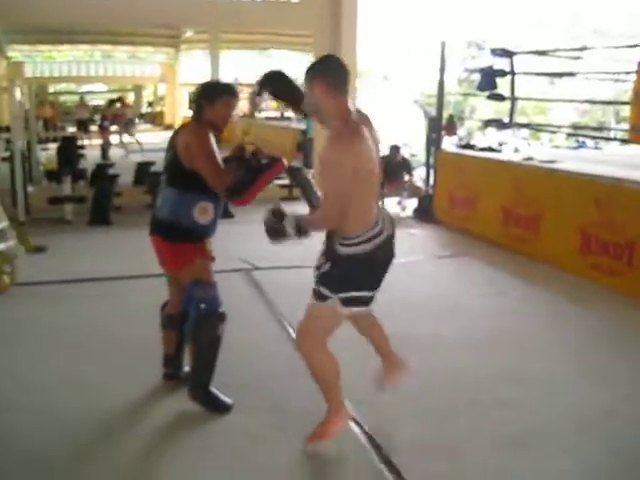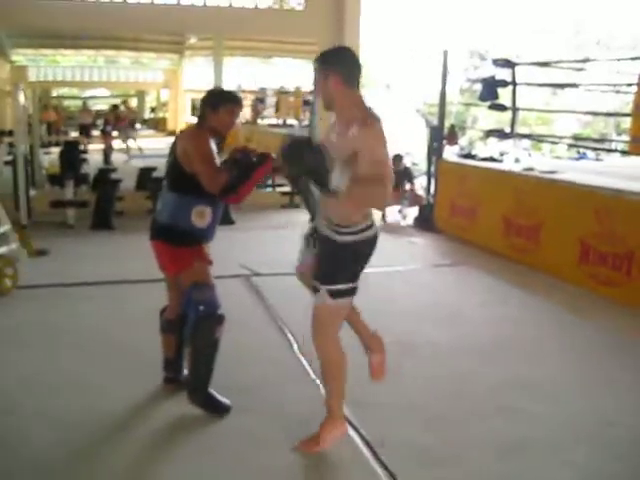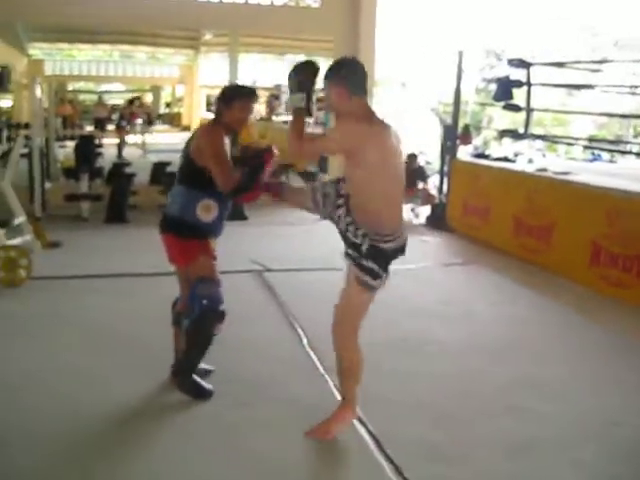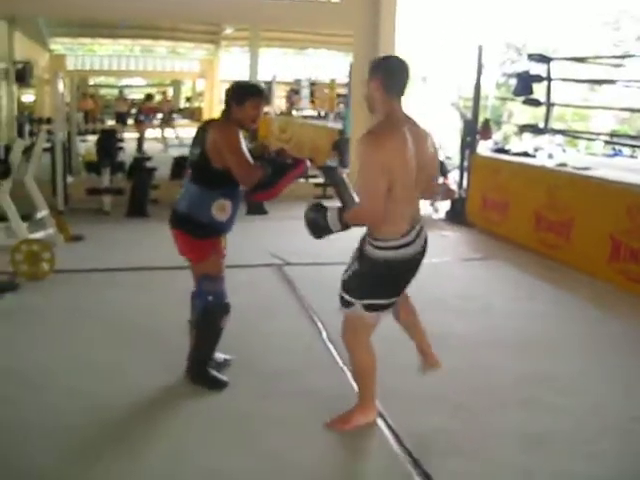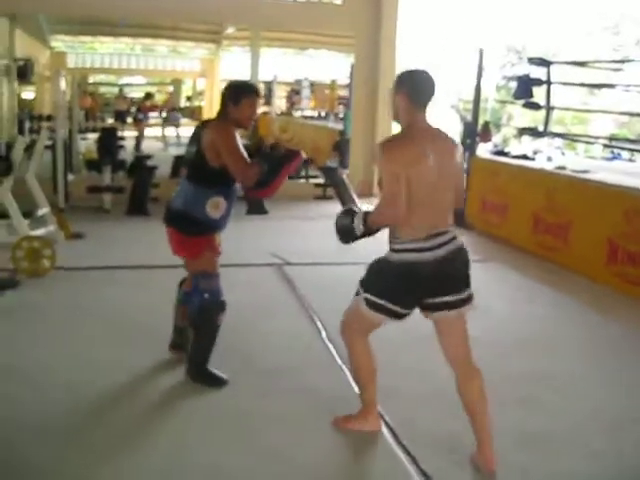
dt=0.2s
person 1, frame 1
left shoulder: (343, 142)
right shoulder: (359, 121)
left elbow: (329, 217)
left wrist: (290, 224)
right wrist: (302, 105)
left hip: (358, 254)
right hip: (377, 237)
left knee: (310, 339)
right knee: (354, 315)
left ankle: (336, 413)
right ankle: (390, 361)
person 1, frame 2
left shoulder: (365, 127)
right shoulder: (347, 118)
left elbow: (383, 192)
left wrist: (336, 180)
left hip: (347, 241)
right hip: (330, 223)
left knee: (323, 331)
right knee: (306, 274)
left ankle: (335, 421)
right ankle: (370, 339)
person 1, frame 3
left shoulder: (353, 128)
right shoulder: (380, 128)
left elbow: (300, 149)
left wrist: (298, 101)
left hip: (377, 244)
right hip: (358, 212)
left knee: (343, 329)
right knee: (316, 194)
left ankle: (346, 409)
right ankle: (275, 185)
person 1, frame 4
left shoulder: (375, 141)
right shoulder: (421, 135)
left elbow: (369, 212)
left wrist: (332, 217)
left hip: (386, 253)
right hip: (413, 240)
left knee: (355, 333)
right knee: (395, 299)
left ankle: (366, 407)
right ankle: (425, 353)
person 1, frame 5
left shoulder: (393, 149)
right shoulder: (449, 146)
left elbow: (392, 214)
left wrist: (358, 222)
left hip: (408, 262)
right hip: (450, 255)
left knee: (353, 329)
right knee: (460, 358)
left ankle: (369, 414)
person 2, frame 1
left shoulder: (191, 133)
right shoulder: (198, 133)
left elbow: (206, 179)
right elbow: (219, 181)
left hip: (171, 230)
right hip: (181, 236)
left knee: (180, 300)
right knee: (209, 309)
left ankle: (172, 366)
right ankle: (200, 386)
person 2, frame 2
left shoulder: (194, 139)
right shoulder: (197, 138)
left elbow: (208, 182)
right elbow: (216, 185)
left wrist: (234, 164)
right wrist: (243, 164)
left hip: (173, 234)
right hip: (177, 238)
left knee: (178, 304)
right knee: (208, 311)
left ankle: (172, 371)
right ankle: (199, 388)
person 2, frame 3
left shoulder: (211, 135)
right shoulder: (213, 135)
left elbow: (217, 178)
right elbow: (228, 183)
left wrist: (249, 166)
right wrist: (258, 162)
left hip: (182, 228)
right hip: (187, 232)
left knee: (190, 297)
right knee: (210, 306)
left ankle: (184, 363)
right ankle: (183, 372)
person 2, frame 4
left shoulder: (210, 127)
right shoulder: (227, 133)
right elbow: (250, 179)
left wrist: (262, 161)
right wrist: (288, 166)
left hip: (189, 221)
right hip: (200, 229)
left knee: (205, 291)
right knee: (214, 301)
left ankle: (201, 353)
right ankle: (198, 368)
person 2, frame 5
left shoulder: (208, 127)
right shoulder: (223, 132)
right elbow: (248, 178)
left wrist: (255, 156)
right wrist: (281, 160)
left hip: (183, 219)
right hip: (194, 227)
left knee: (195, 282)
right knee: (210, 298)
left ankle: (180, 338)
right ankle: (197, 367)
